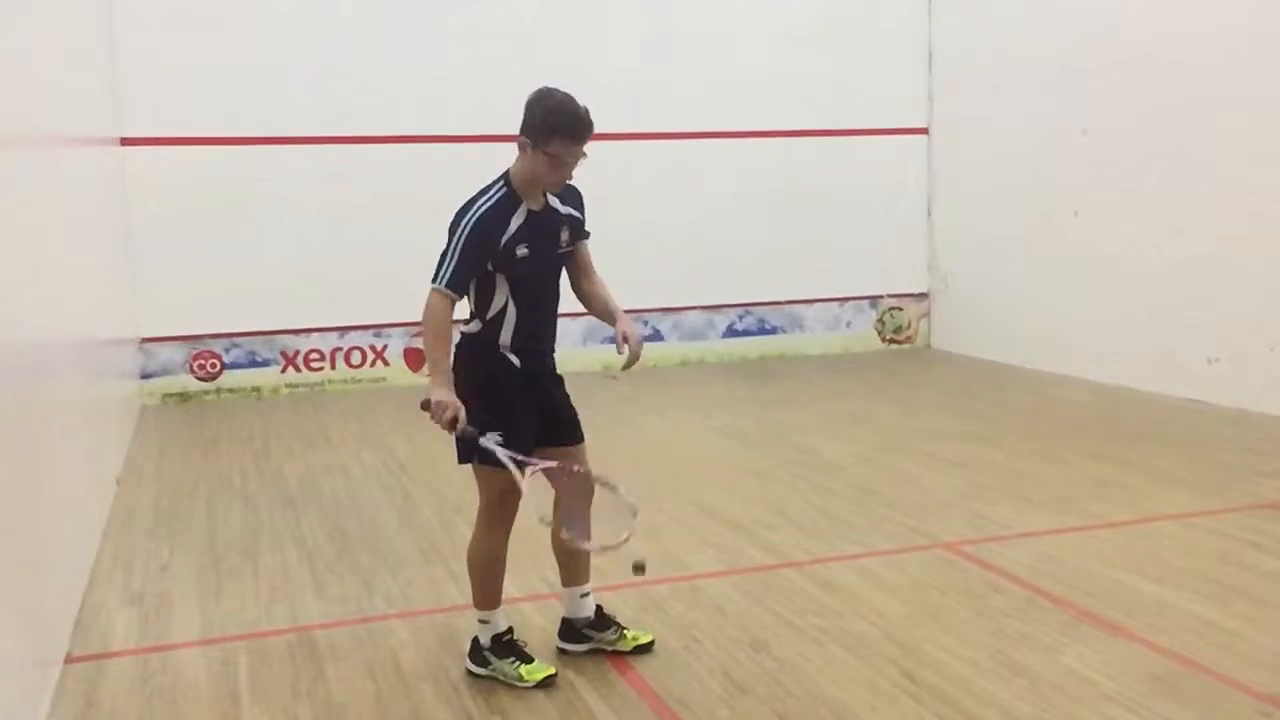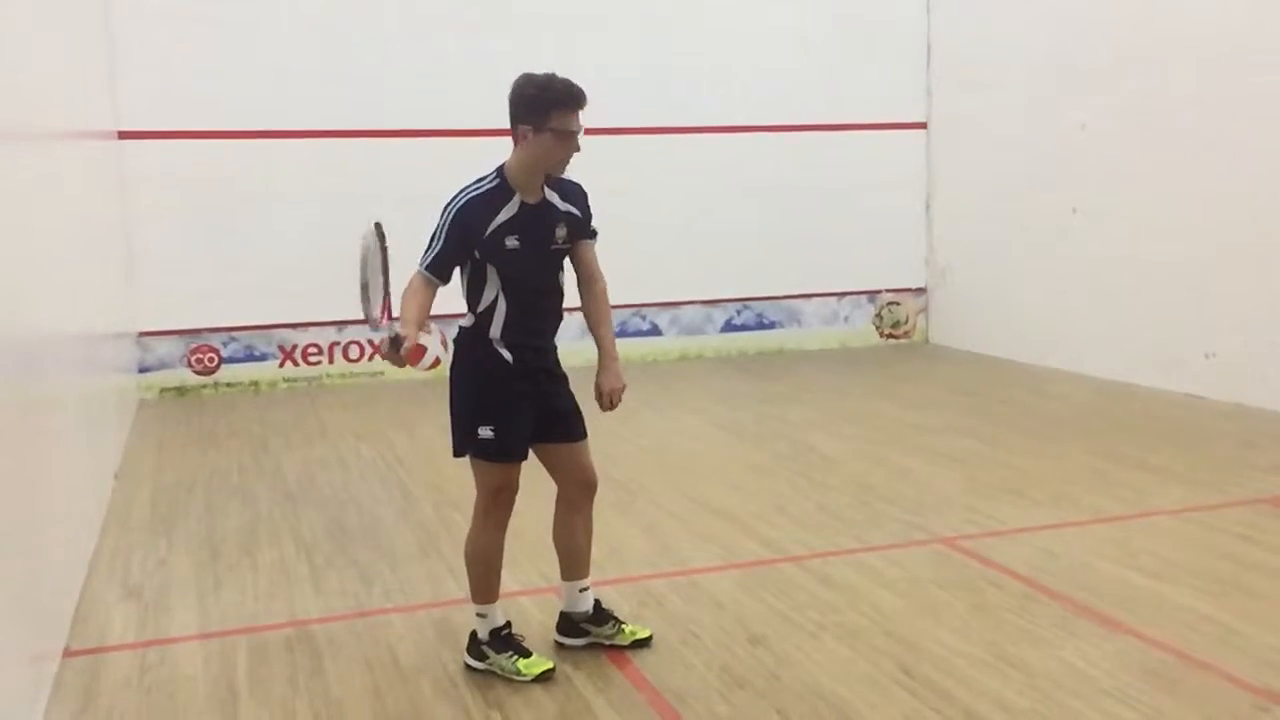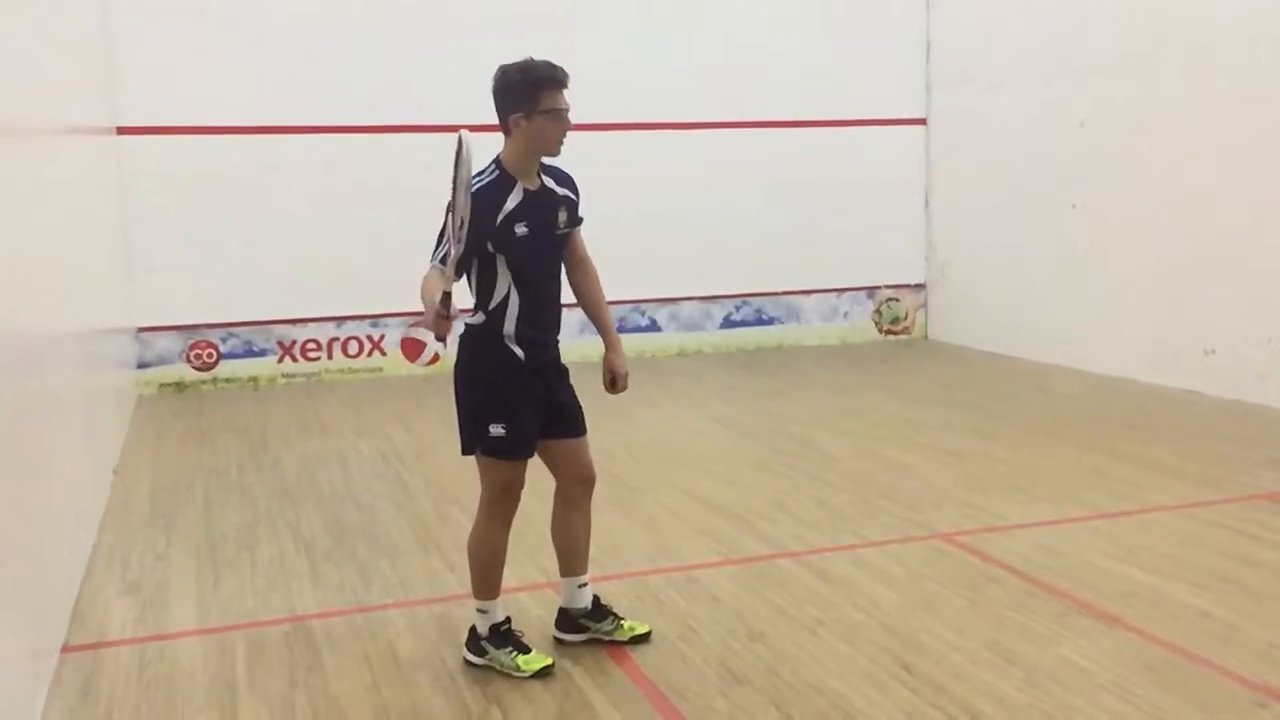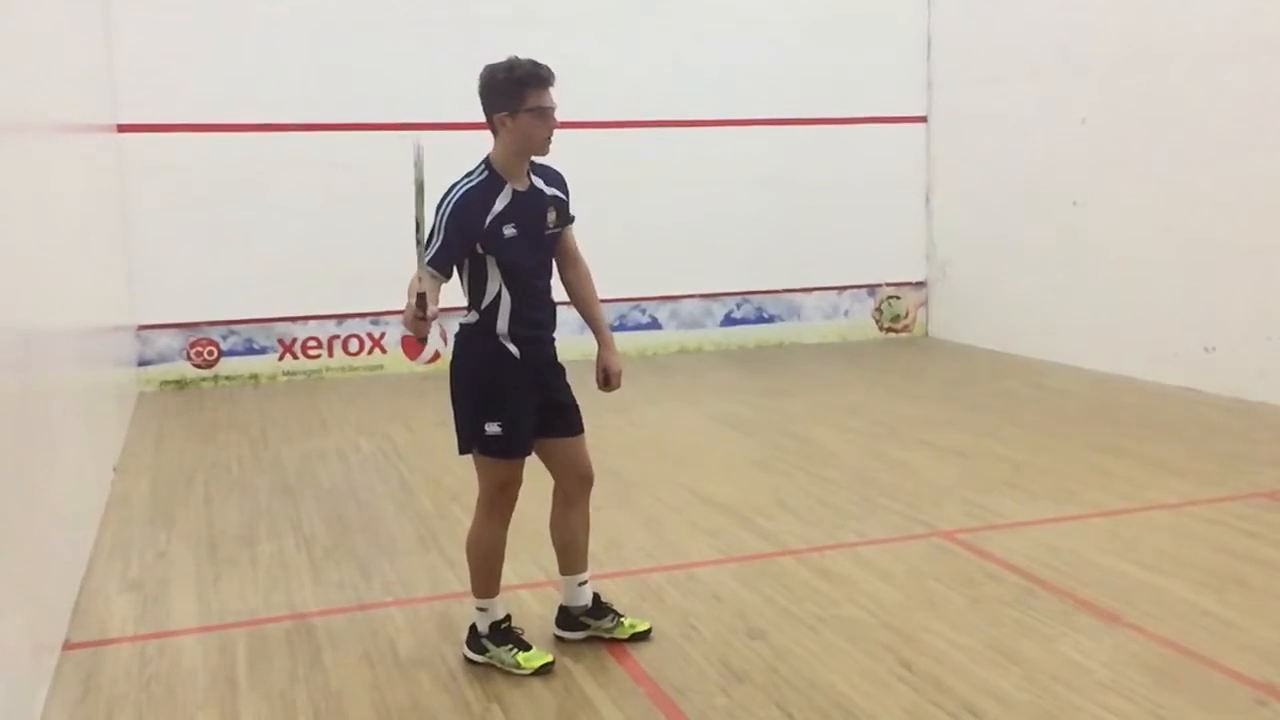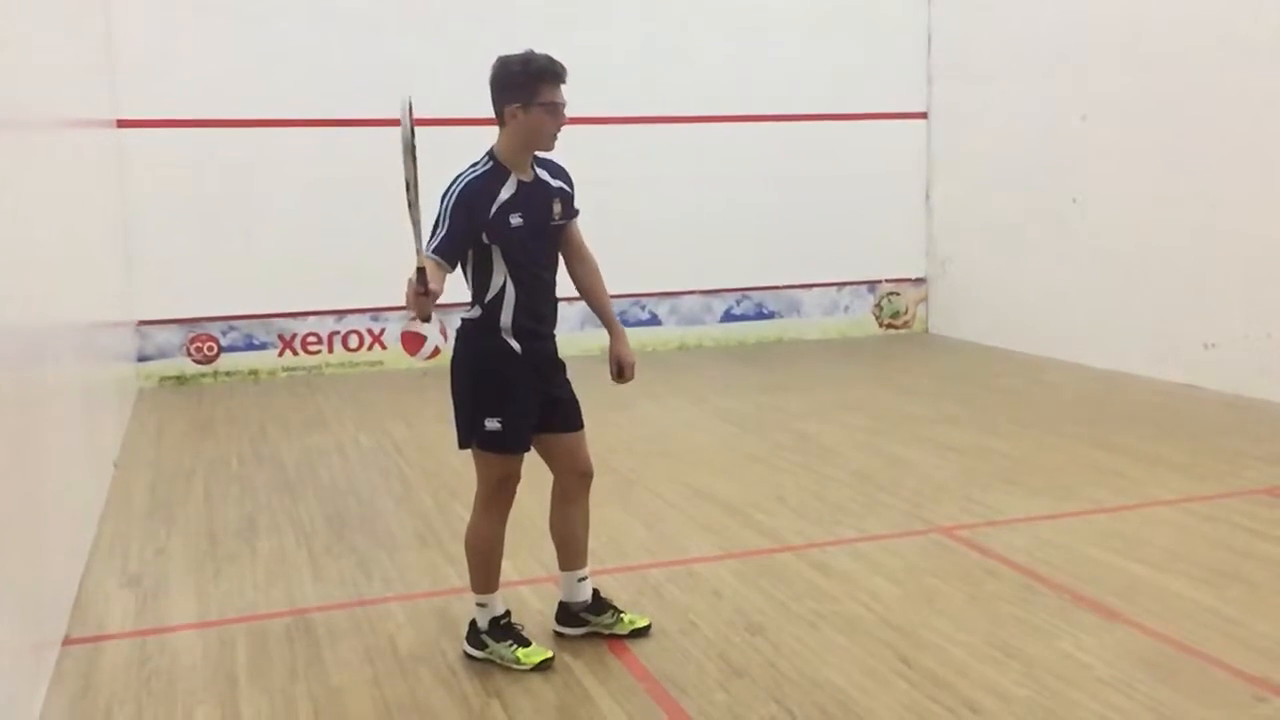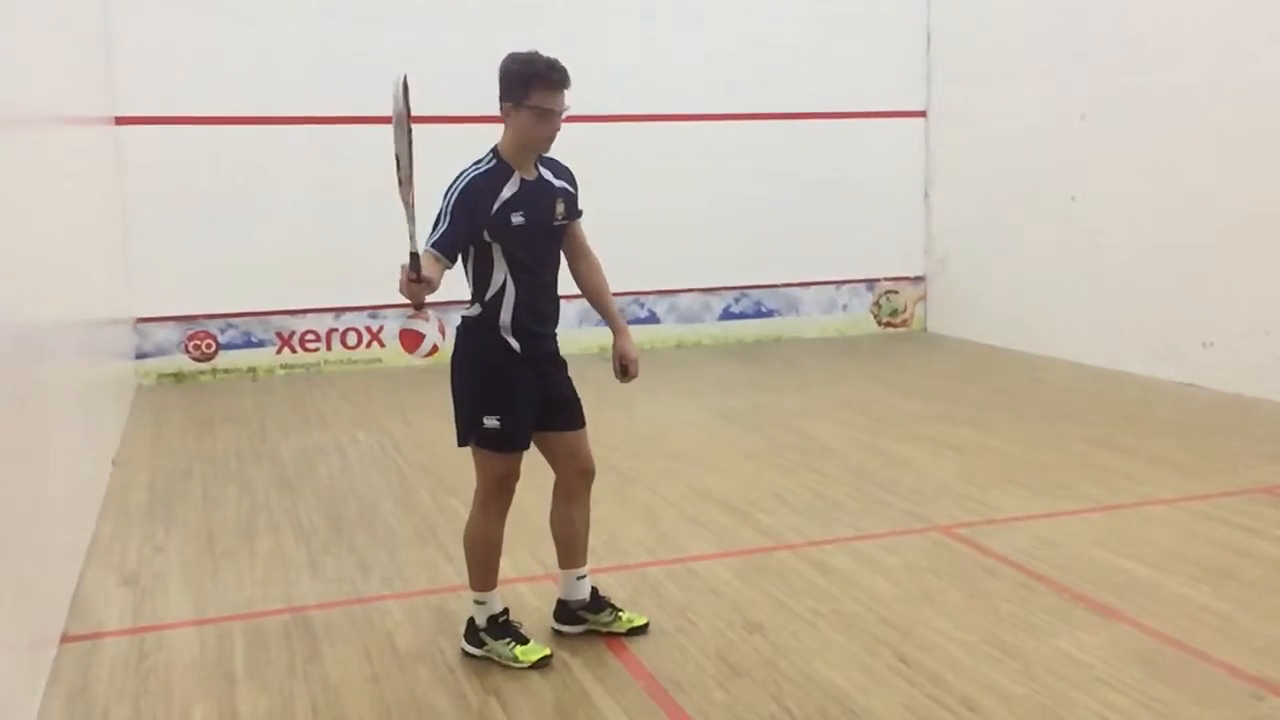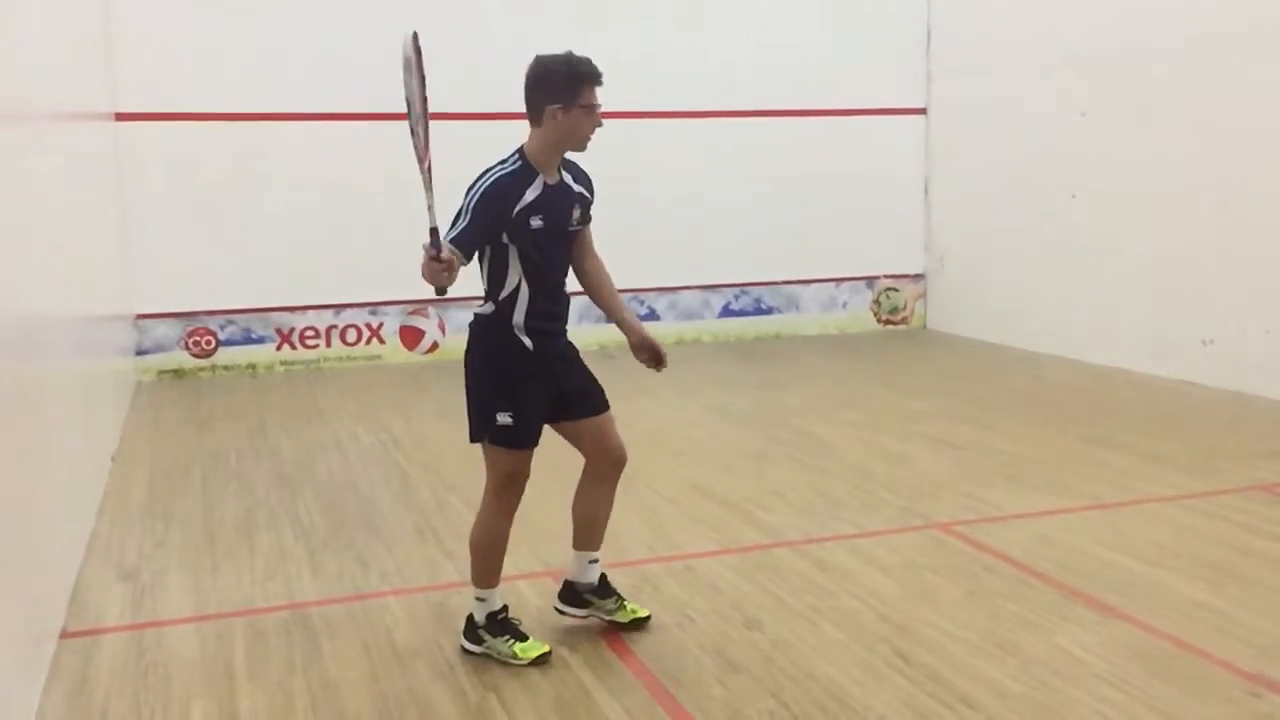
dt=0.7s
person 1, frame 1
left shoulder: (568, 203)
right shoulder: (481, 217)
left elbow: (583, 274)
right elbow: (439, 302)
left wrist: (618, 316)
right wrist: (441, 384)
left hip: (540, 370)
right hip: (490, 377)
right knee: (500, 504)
left ankle: (580, 618)
right ankle: (489, 642)
person 1, frame 2
left shoulder: (571, 199)
right shoulder: (472, 207)
left elbow: (590, 280)
right elbow: (426, 279)
left wrist: (609, 360)
right wrist: (408, 330)
left hip: (543, 364)
right hip: (488, 371)
left knee: (580, 481)
right knee: (496, 500)
left ankle: (579, 611)
right ankle: (488, 635)
person 1, frame 3
left shoulder: (562, 187)
right shoulder: (480, 198)
left elbow: (579, 265)
right elbow: (440, 271)
left wrist: (611, 343)
right wrist: (437, 305)
left hip: (545, 360)
right hip: (494, 367)
left knee: (578, 477)
right knee: (501, 496)
left ankle: (578, 607)
right ankle: (487, 631)
person 1, frame 4
left shoulder: (552, 184)
right shoulder: (467, 199)
left elbow: (571, 263)
right elbow: (431, 272)
left wrist: (604, 340)
right wrist: (420, 304)
left hip: (541, 358)
right hip: (490, 366)
left knee: (577, 475)
right knee: (499, 495)
left ankle: (579, 606)
right ankle: (488, 630)
person 1, frame 5
left shoulder: (555, 179)
right shoulder: (472, 190)
left elbow: (577, 257)
right elbow: (437, 262)
left wrist: (615, 332)
right wrist: (426, 290)
left hip: (541, 354)
right hip: (491, 360)
left knee: (576, 472)
right knee: (497, 490)
left ankle: (578, 602)
right ankle: (487, 625)
person 1, frame 6
left shoulder: (560, 179)
right shoulder: (475, 188)
left elbow: (580, 256)
right elbow: (436, 258)
left wrist: (619, 329)
right wrist: (420, 281)
left hip: (543, 352)
right hip: (492, 358)
left knee: (578, 469)
right knee: (497, 487)
left ankle: (577, 600)
right ankle: (486, 622)
person 1, frame 7
left shoulder: (575, 182)
right shoulder: (497, 188)
right elbow: (445, 261)
left wrist: (630, 326)
right wrist: (439, 267)
left hip: (552, 347)
right hip: (502, 355)
left knee: (607, 453)
right knee: (505, 485)
left ankle: (584, 586)
right ankle: (486, 617)
